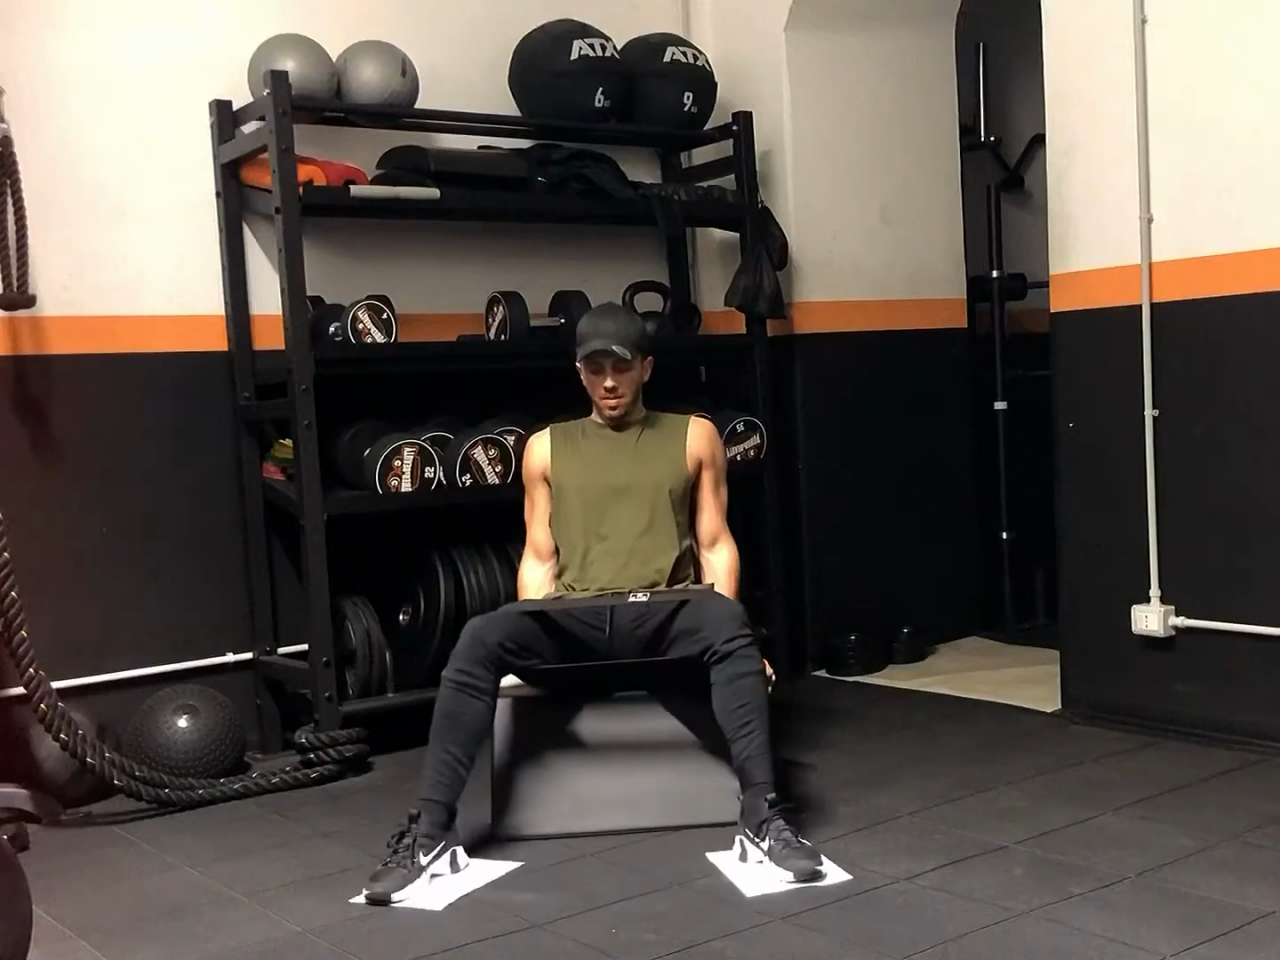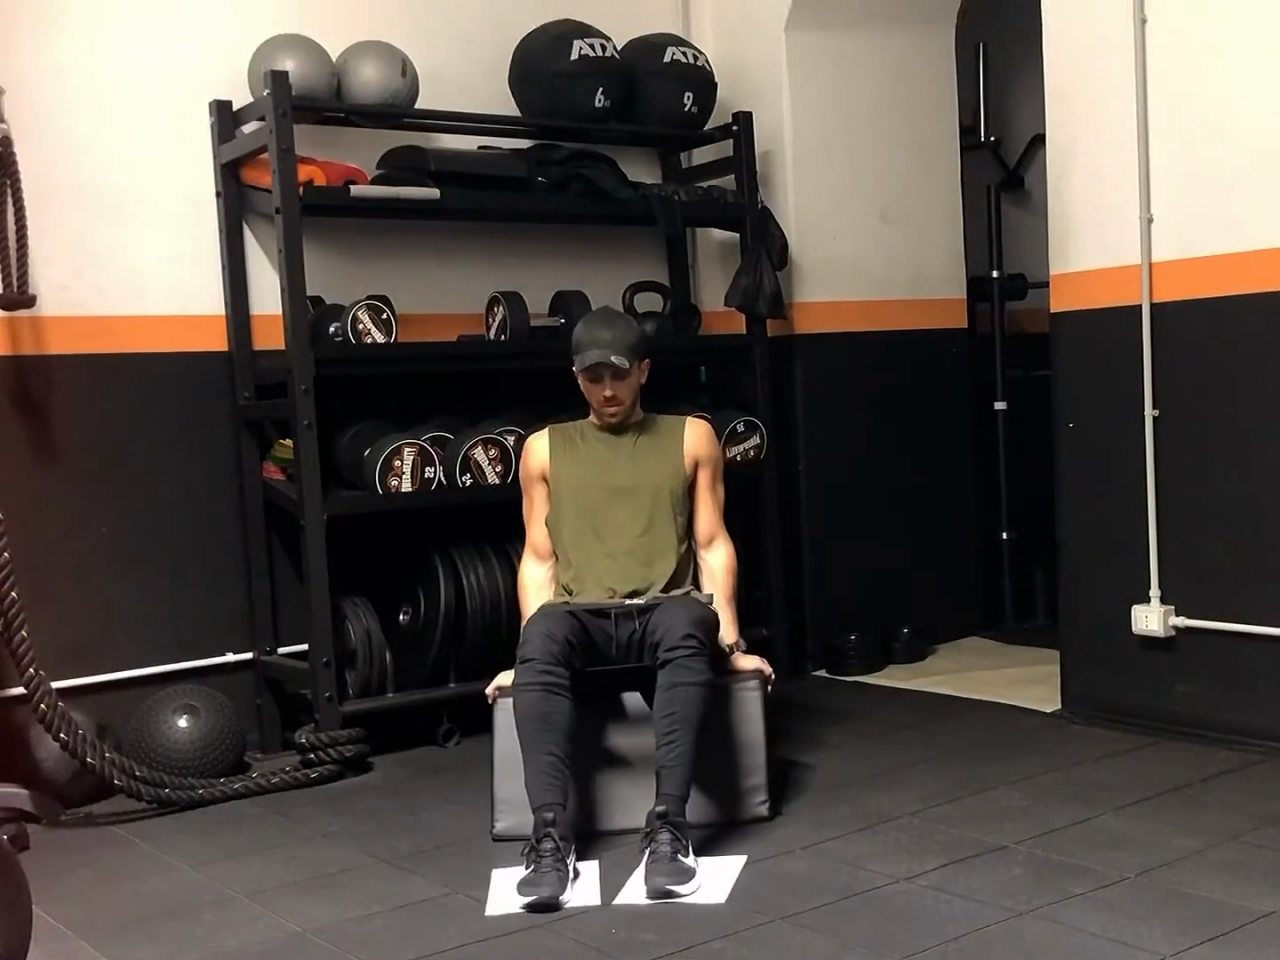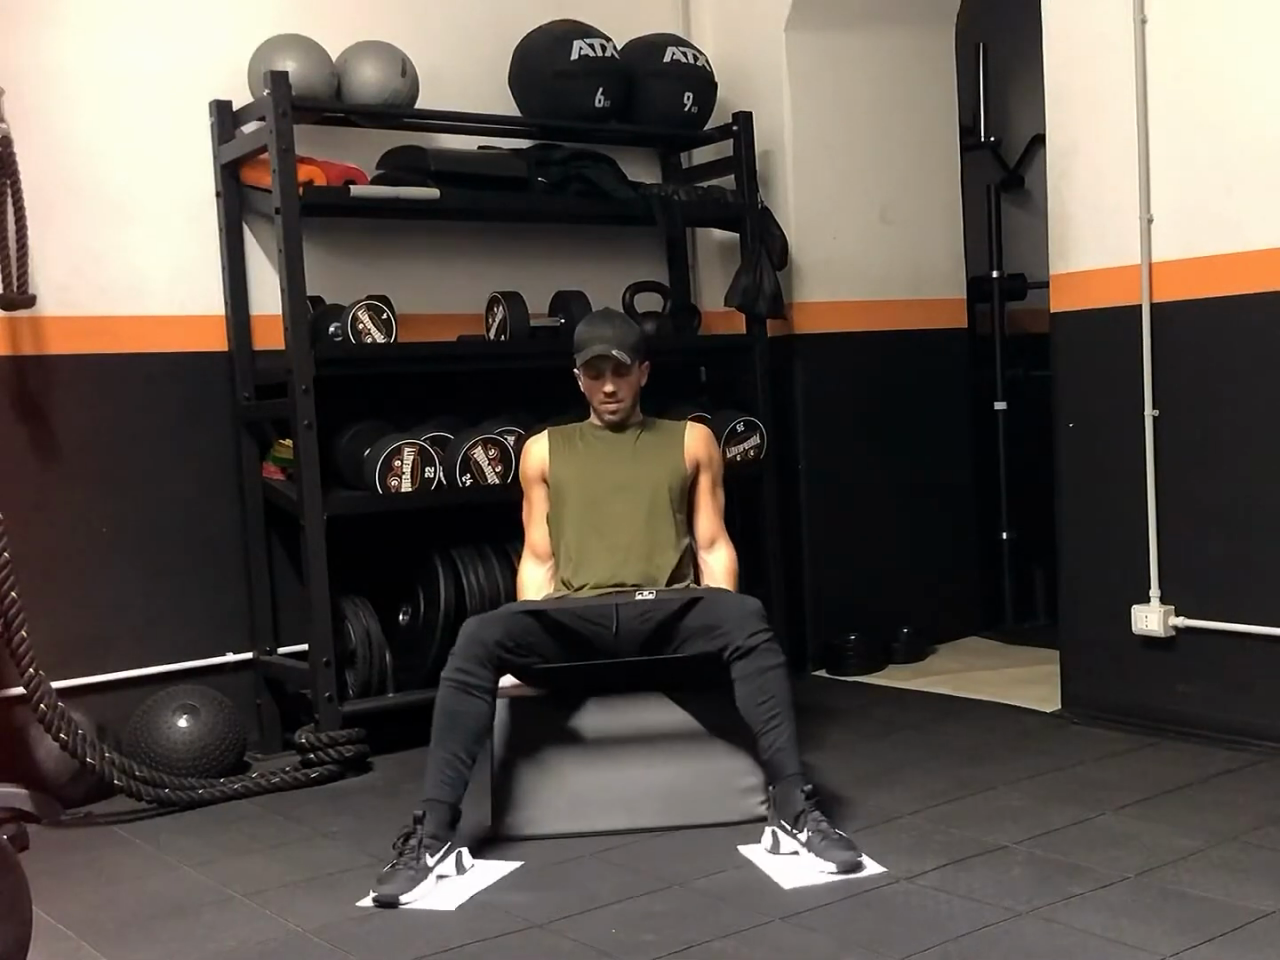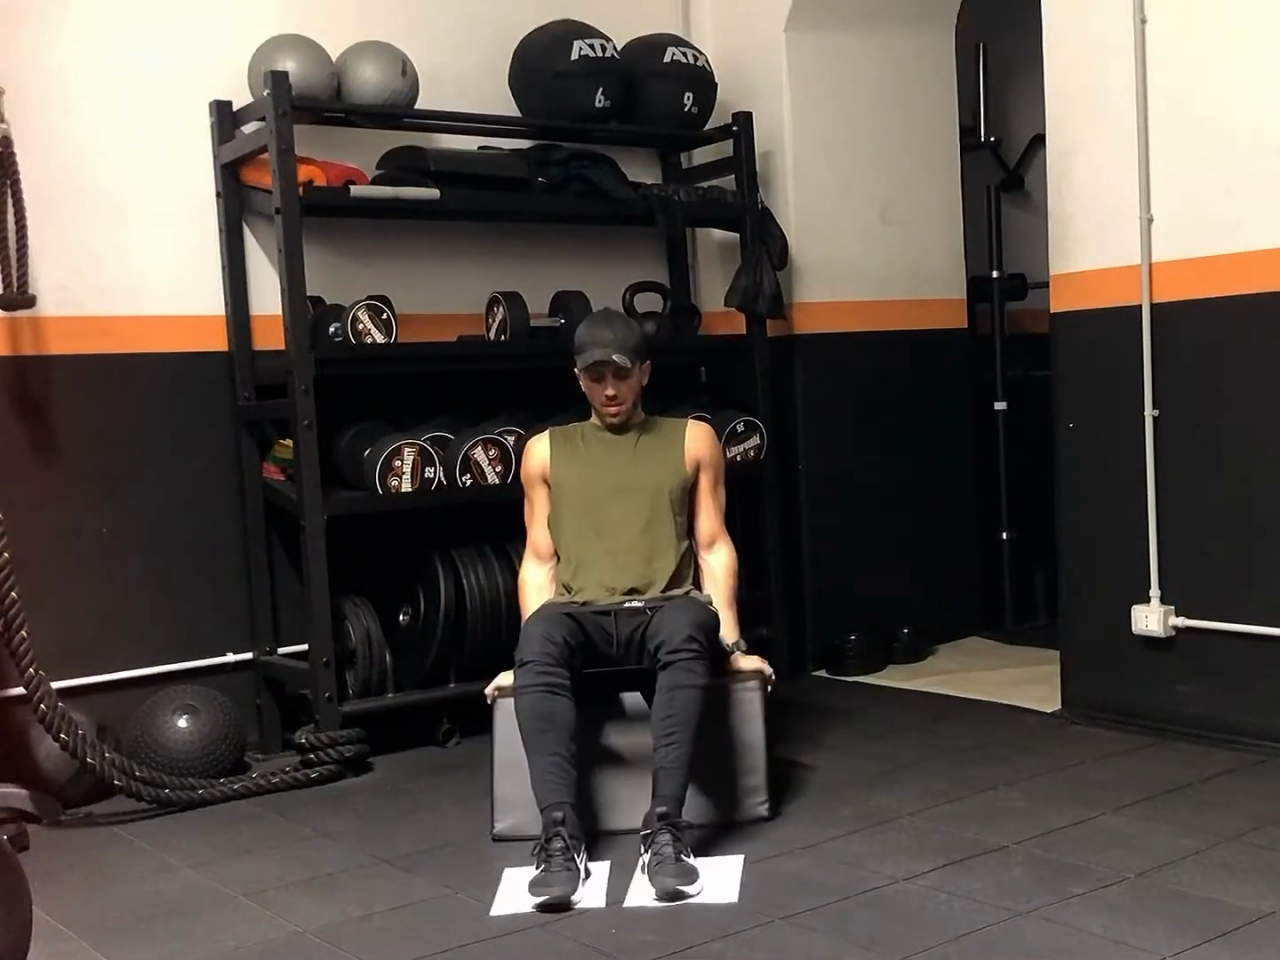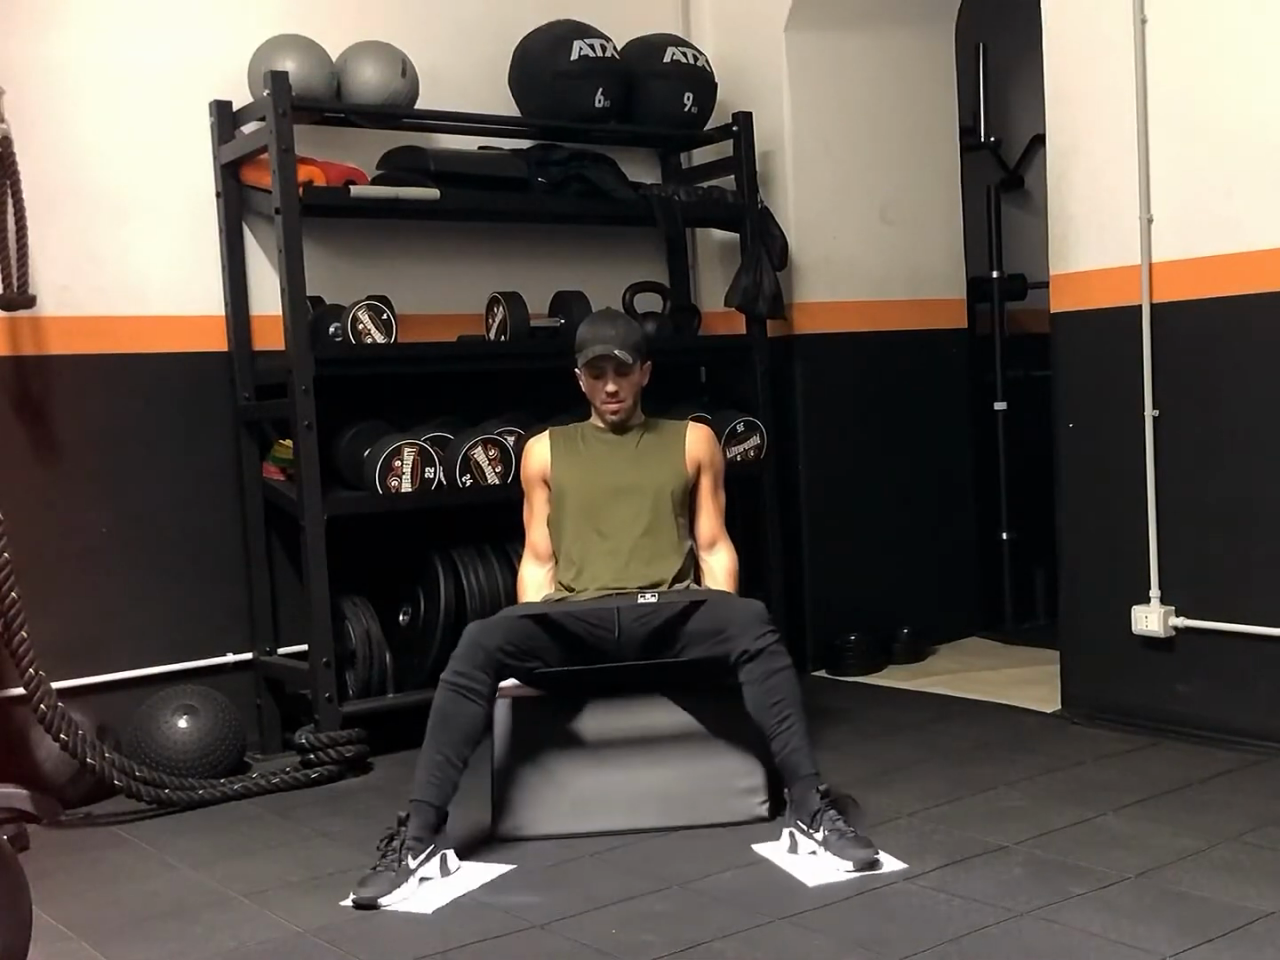
dt=1s
person 1, frame 1
left shoulder: (694, 436)
right shoulder: (546, 447)
left elbow: (715, 544)
right elbow: (539, 557)
left wrist: (725, 639)
right wrist: (528, 645)
left hip: (664, 611)
right hip: (577, 615)
left knee: (729, 621)
right knee: (479, 641)
left ankle: (762, 815)
right ankle: (429, 831)
person 1, frame 2
left shoulder: (692, 437)
right shoulder: (544, 448)
left elbow: (712, 546)
right elbow: (538, 559)
left wrist: (731, 641)
right wrist: (529, 652)
left hip: (665, 611)
right hip: (582, 618)
left knee: (689, 628)
right knee: (543, 638)
left ankle: (667, 826)
right ankle: (551, 834)
person 1, frame 3
left shoulder: (691, 440)
right shoulder: (544, 450)
left elbow: (713, 545)
right elbow: (538, 559)
left wrist: (727, 633)
right wrist: (527, 650)
left hip: (665, 610)
right hip: (578, 616)
left knee: (749, 619)
right knee: (477, 640)
left ankle: (793, 808)
right ankle: (433, 831)
person 1, frame 4
left shoulder: (692, 439)
right shoulder: (545, 450)
left elbow: (713, 547)
right elbow: (539, 560)
left wrist: (731, 641)
right wrist: (531, 651)
left hip: (666, 613)
right hip: (582, 619)
left knee: (688, 631)
right knee: (541, 640)
left ankle: (664, 827)
right ankle: (560, 834)
person 1, frame 5
left shoulder: (693, 441)
right shoulder: (544, 451)
left elbow: (713, 546)
right elbow: (538, 560)
left wrist: (726, 630)
right wrist: (529, 648)
left hip: (667, 611)
right hip: (578, 617)
left knee: (753, 623)
right knee: (479, 646)
left ankle: (808, 805)
right ankle: (420, 834)
